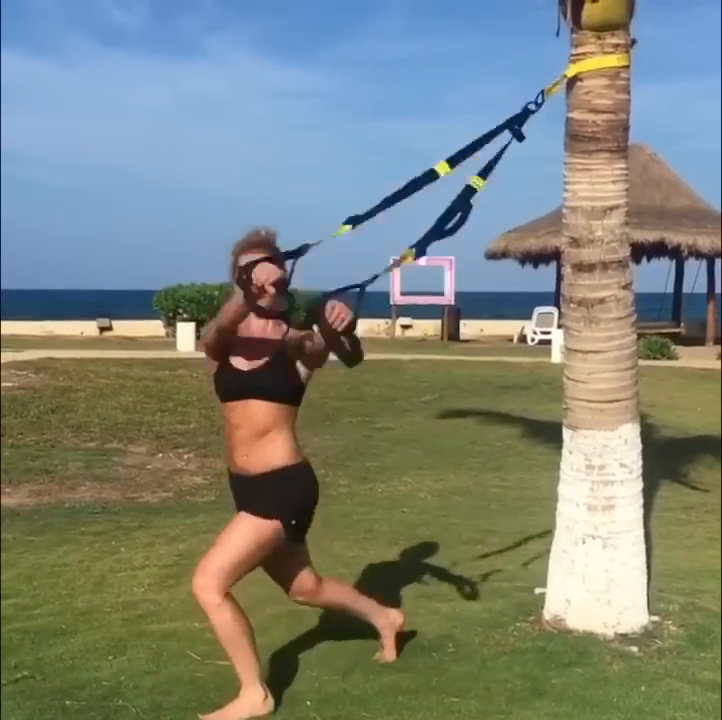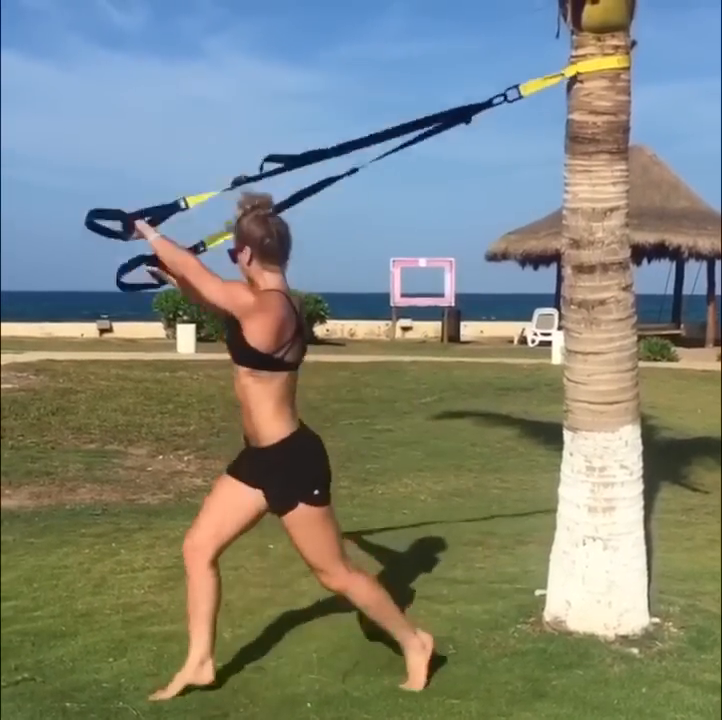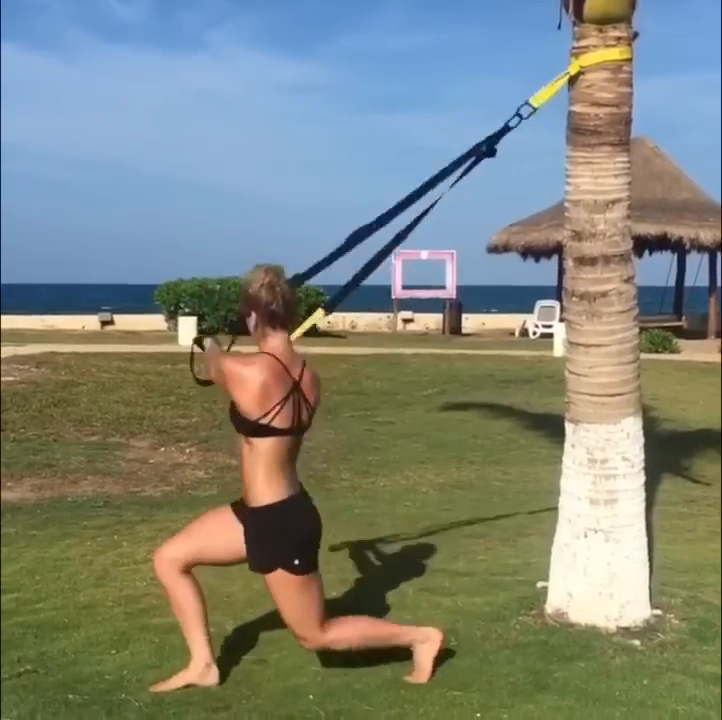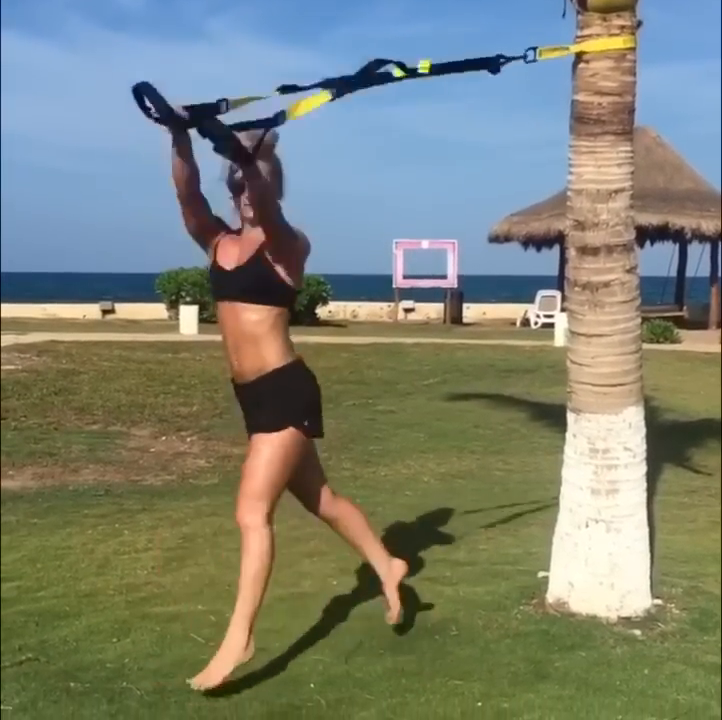
dt=0.4s
person 1, frame 1
left shoulder: (299, 342)
right shoulder: (220, 343)
left elbow: (319, 353)
right elbow: (220, 328)
left wrist: (333, 330)
right wrist: (246, 290)
left hip: (285, 486)
right hip: (246, 488)
left knee: (208, 583)
right knee: (305, 587)
right ankle: (383, 618)
person 1, frame 2
left shoulder: (260, 305)
right shoulder: (273, 303)
left elbow: (192, 270)
right elbow: (205, 285)
left wrist: (147, 232)
right wrist: (166, 261)
left hip: (291, 459)
right hip: (261, 455)
left knee: (333, 573)
right knee: (197, 548)
left ankle: (415, 644)
right ankle: (199, 662)
person 1, frame 3
left shoulder: (245, 372)
right shoulder: (308, 376)
left elbow: (216, 364)
left wrist: (211, 348)
left hip: (277, 521)
right hip: (272, 511)
left knee: (315, 634)
right knee: (168, 559)
left ankle: (421, 637)
right ankle: (202, 664)
person 1, frame 4
left shoulder: (287, 246)
right shoulder: (218, 242)
left elbow: (268, 209)
right elbow: (188, 199)
left wrist: (252, 162)
right wrist: (181, 143)
left hip: (285, 396)
right hip: (253, 398)
left knee: (251, 512)
right knee: (320, 500)
left ankle: (238, 641)
right ankle: (386, 567)
